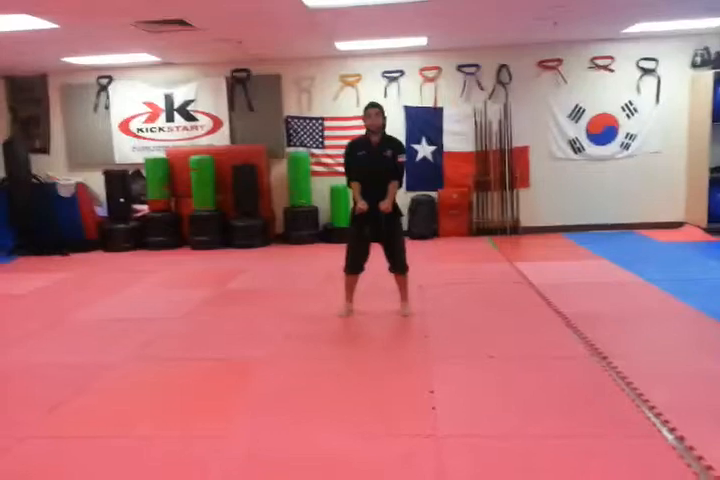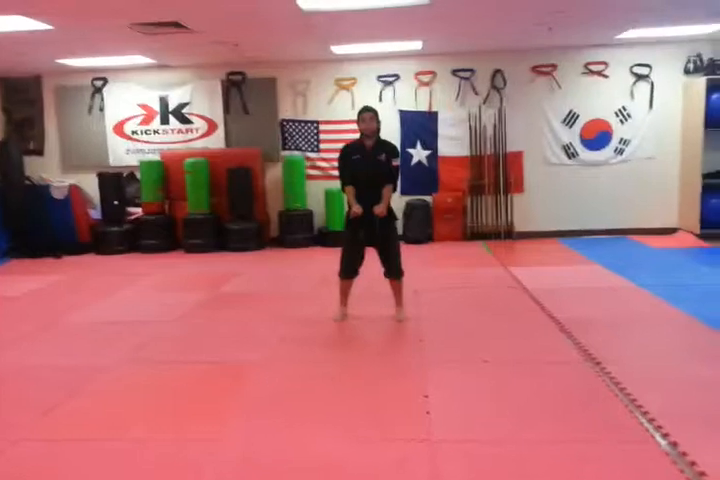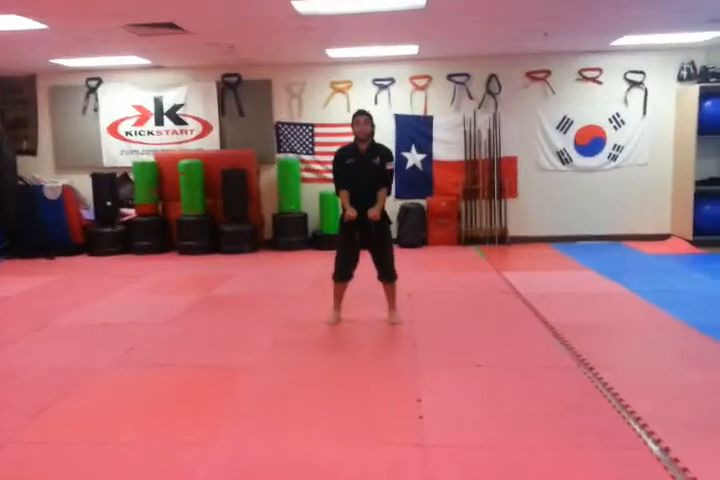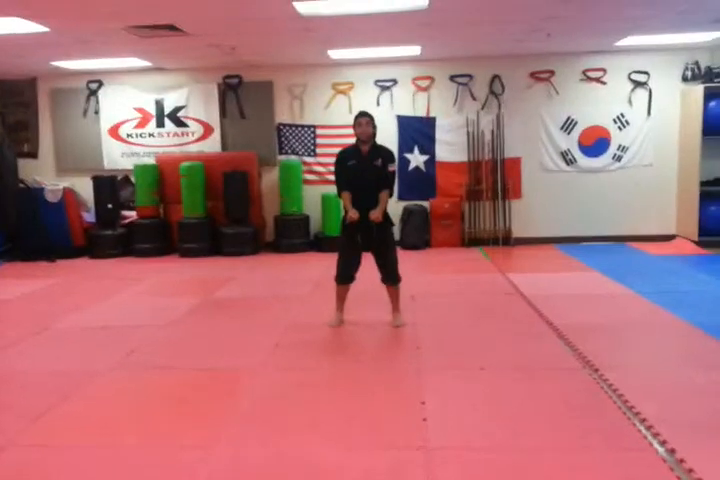
dt=0.2s
person 1, frame 1
left shoulder: (395, 146)
right shoulder: (354, 147)
left elbow: (396, 177)
right elbow: (352, 178)
left wrist: (389, 200)
right wrist: (359, 200)
left hip: (387, 208)
right hip: (362, 208)
left knee: (398, 257)
right knee: (354, 259)
left ankle: (404, 301)
right ankle: (348, 302)
person 1, frame 2
left shoulder: (389, 149)
right shoulder: (348, 151)
left elbow: (390, 182)
right elbow: (346, 182)
left wrist: (384, 204)
right wrist: (354, 204)
left hip: (382, 212)
right hip: (357, 212)
left knee: (393, 262)
right knee: (348, 263)
left ankle: (399, 306)
right ankle: (343, 307)
person 1, frame 3
left shoulder: (383, 153)
right shoulder: (342, 154)
left elbow: (385, 185)
right elbow: (341, 186)
left wrist: (378, 207)
right wrist: (347, 208)
left hip: (376, 215)
right hip: (351, 215)
left knee: (386, 266)
right knee: (342, 267)
left ankle: (392, 309)
right ankle: (336, 310)
person 1, frame 4
left shoulder: (385, 155)
right shoulder: (344, 156)
left elbow: (387, 187)
right elbow: (343, 187)
left wrist: (380, 209)
right wrist: (349, 209)
left hip: (378, 217)
right hip: (353, 217)
left knee: (390, 267)
right knee: (344, 269)
left ankle: (396, 312)
right ankle: (339, 312)
